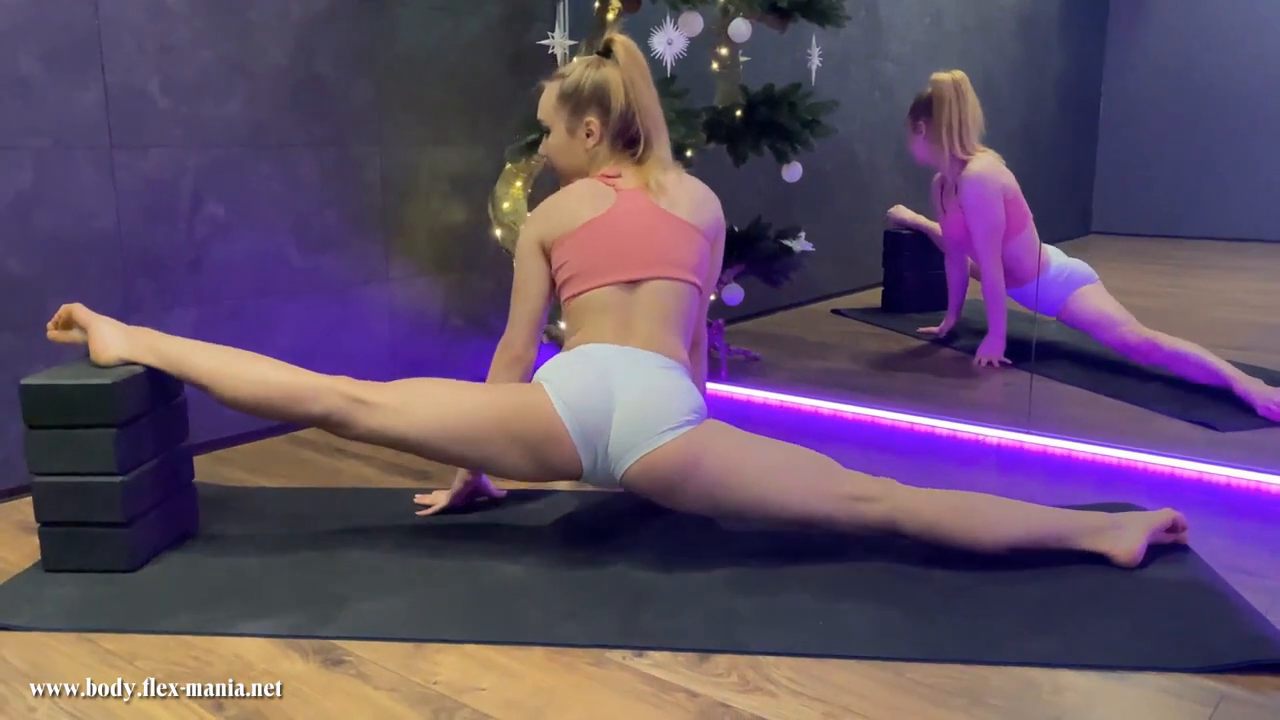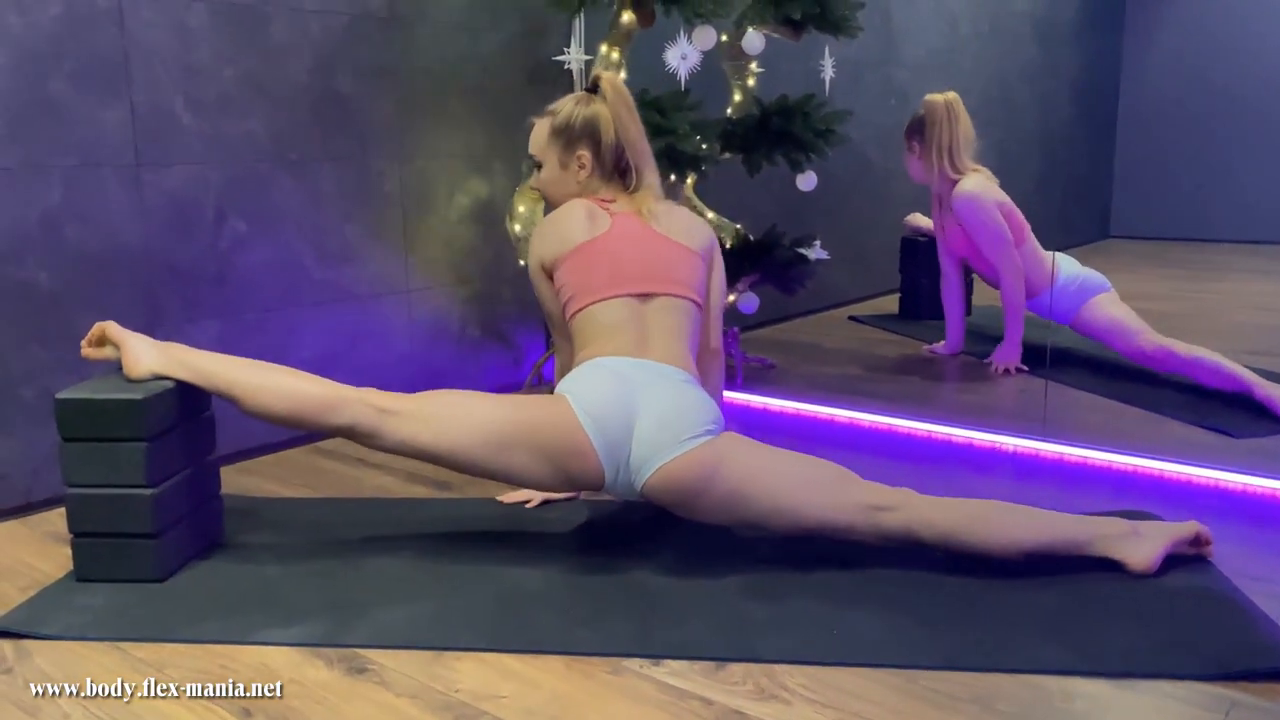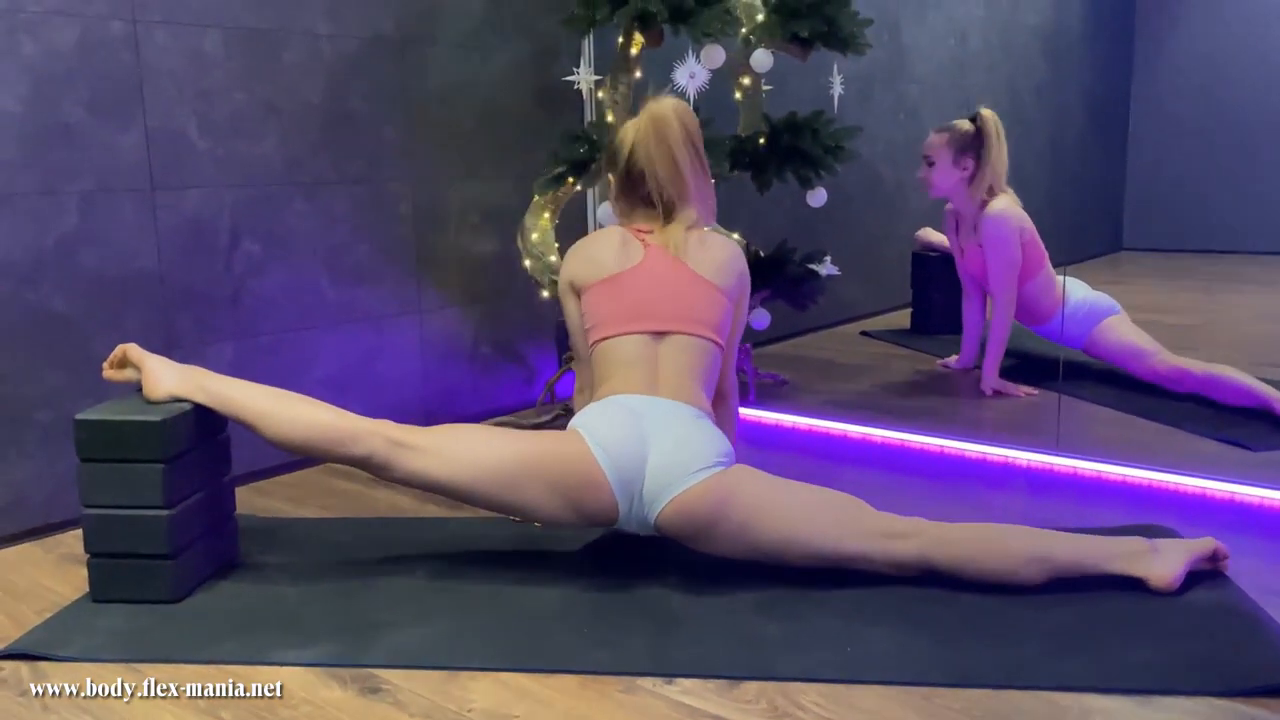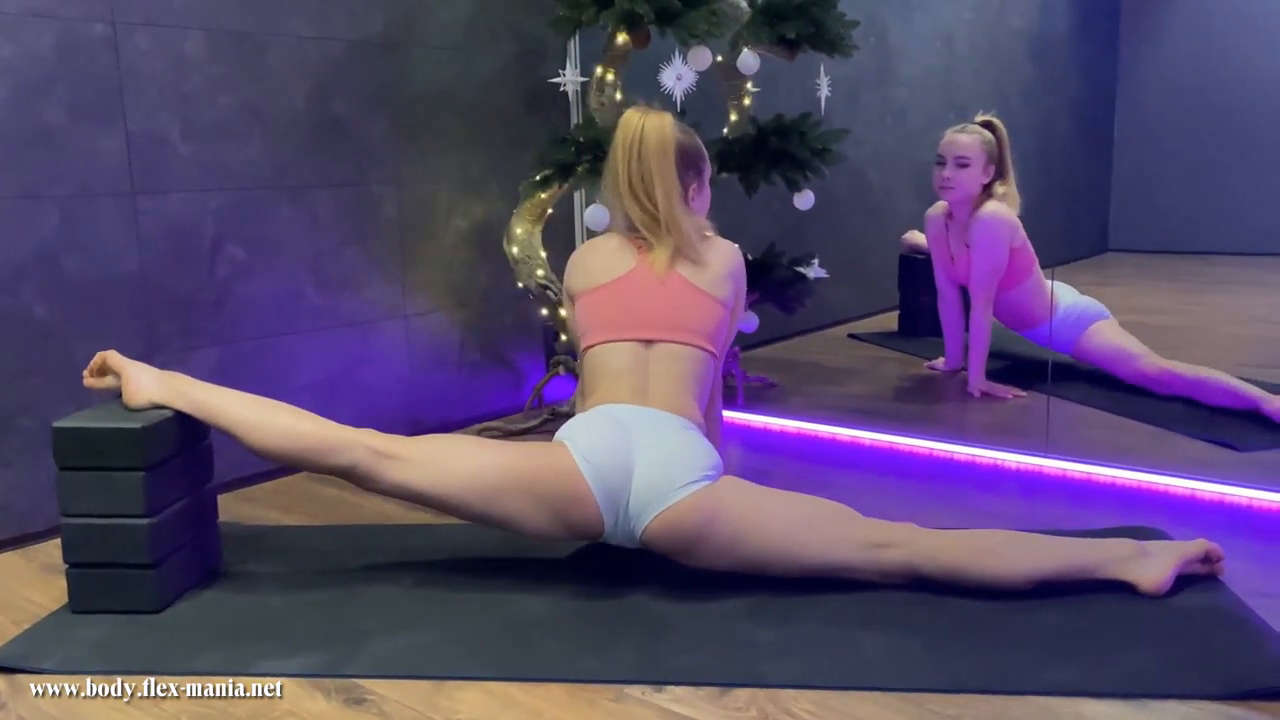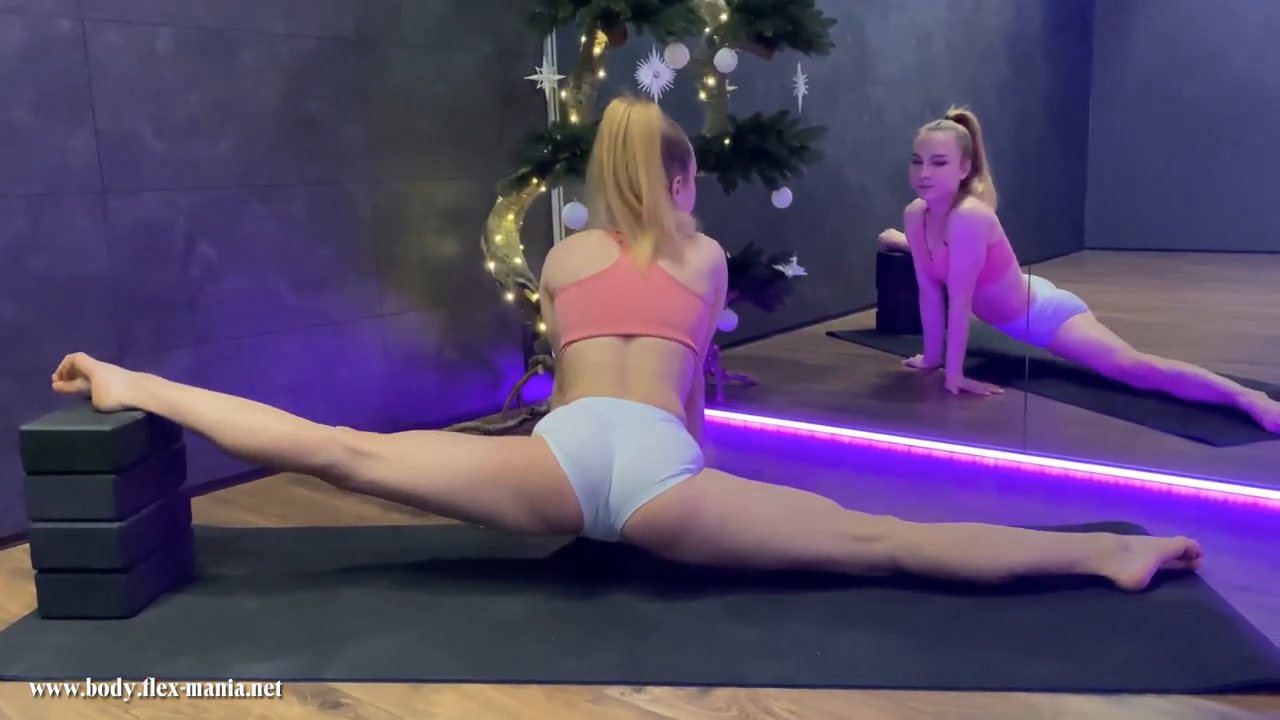
dt=0.7s
person 1, frame 1
left shoulder: (551, 213)
right shoulder: (701, 199)
left elbow: (514, 353)
left wrist: (470, 473)
right wrist: (685, 462)
left hip: (570, 404)
right hip: (660, 417)
left knee: (342, 402)
right knee: (873, 502)
person 1, frame 2
left shoulder: (554, 232)
right shoulder: (696, 228)
left wrist: (562, 475)
right wrist: (695, 465)
left hip: (592, 415)
right hip: (680, 429)
left knee: (367, 412)
right knee: (891, 513)
left ankle: (161, 358)
person 1, frame 3
left shoulder: (582, 255)
right shoulder: (727, 253)
left hip: (602, 452)
right hip: (690, 464)
left knee: (383, 445)
right knee: (905, 542)
person 1, frame 4
left shoulder: (584, 259)
right shoulder: (725, 259)
left hip: (585, 462)
right hip: (676, 479)
left knee: (364, 454)
right knee: (892, 550)
person 1, frame 5
left shoulder: (564, 254)
right shoulder: (707, 255)
left hip: (565, 458)
right hip: (659, 473)
left knee: (341, 452)
right knee: (879, 542)
person 2, frame 1
left shoulder: (980, 177)
right shoulder: (943, 183)
left elbow: (990, 264)
right elbow: (956, 253)
left wrist: (996, 337)
right wrist: (951, 317)
left hip: (1059, 282)
right hip: (1027, 280)
left knee: (1136, 341)
left ankle: (1246, 385)
right ankle: (915, 221)
person 2, frame 2
left shoulder: (968, 196)
right shoulder: (941, 196)
left elbow: (1012, 270)
right elbow: (950, 270)
left wrist: (1011, 344)
right wrist: (953, 340)
left hip: (1068, 290)
right hip: (1044, 280)
left knee: (1154, 350)
person 2, frame 3
left shoulder: (999, 217)
right shoulder: (953, 215)
left elbow: (1003, 303)
right elbow: (972, 291)
left wrist: (990, 376)
right wrist: (967, 357)
left hip: (1079, 315)
right hip: (1052, 303)
left knee: (1170, 370)
person 2, frame 4
left shoulder: (993, 220)
right shoulder: (936, 219)
left elbow: (981, 304)
right elbow: (948, 293)
left wrist: (977, 378)
right wrist: (953, 359)
left hip: (1067, 319)
right hip: (1029, 321)
left knee: (1157, 374)
person 2, frame 5
left shoulder: (969, 217)
right shoulder: (914, 215)
left elbow: (958, 301)
right elbow: (929, 289)
left wrist: (954, 374)
right wrist: (931, 355)
left hip: (1045, 312)
right hip: (1009, 312)
left knee: (1133, 366)
right ankle: (903, 243)
